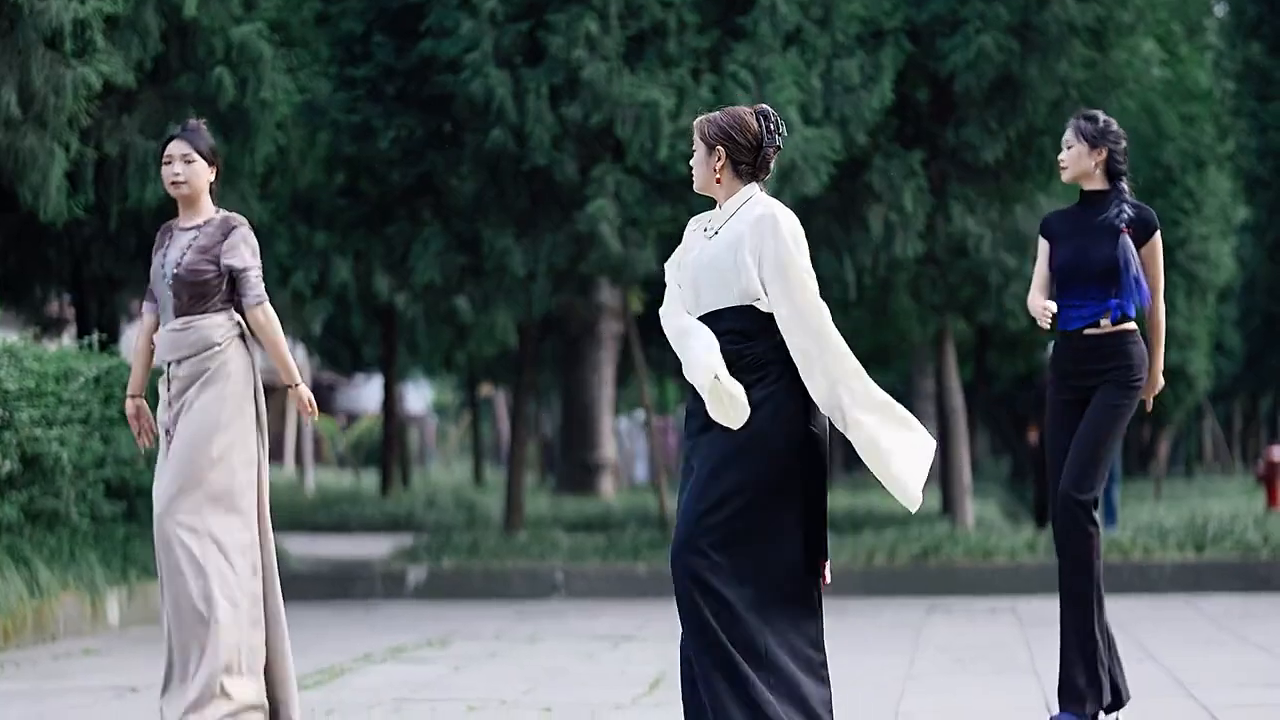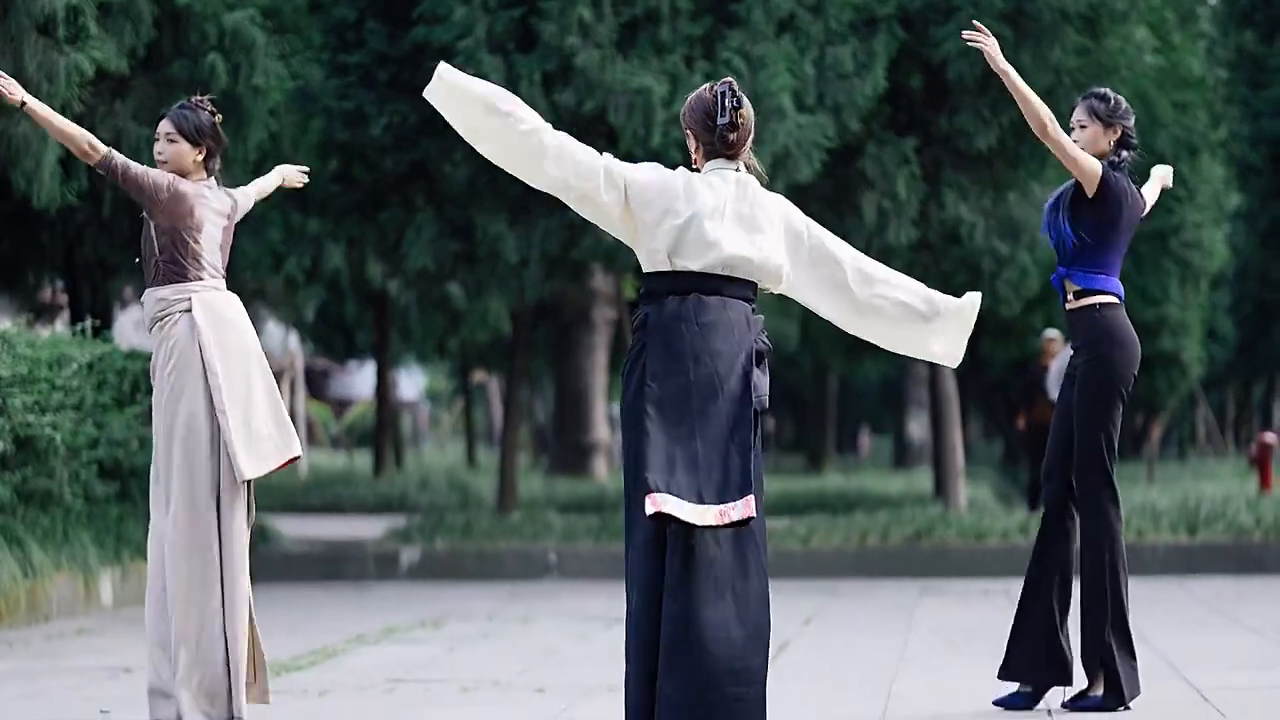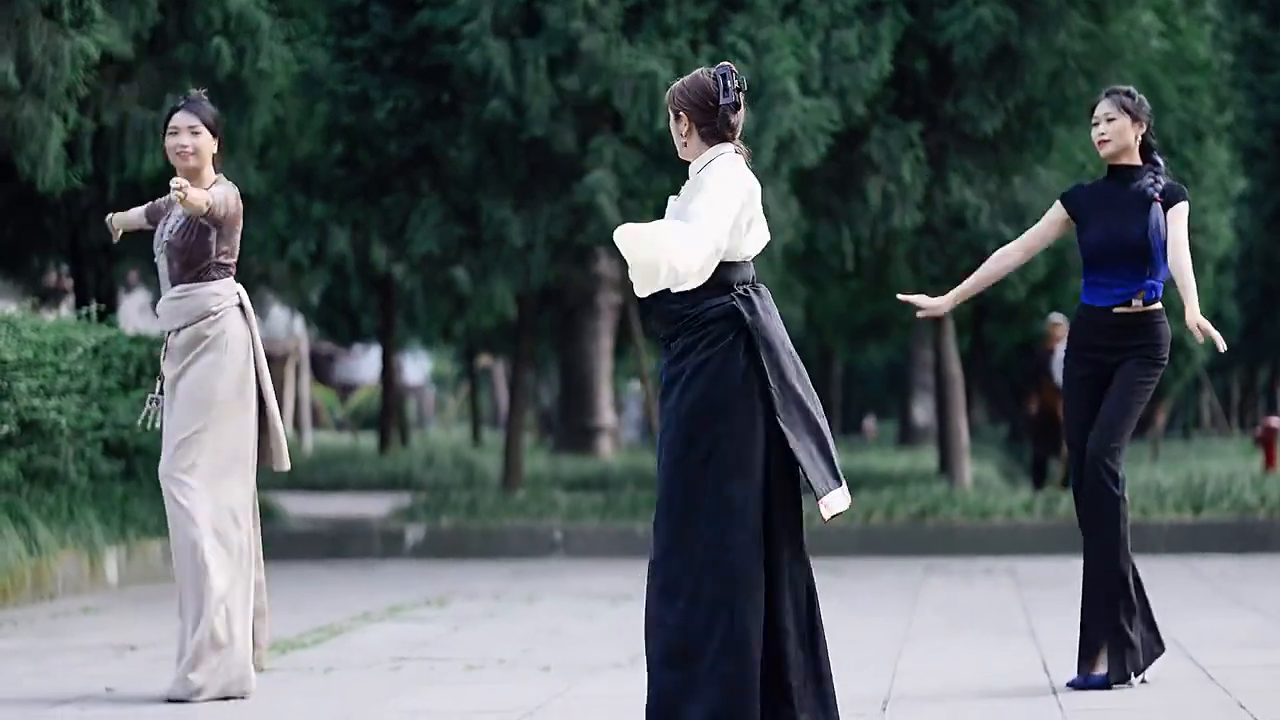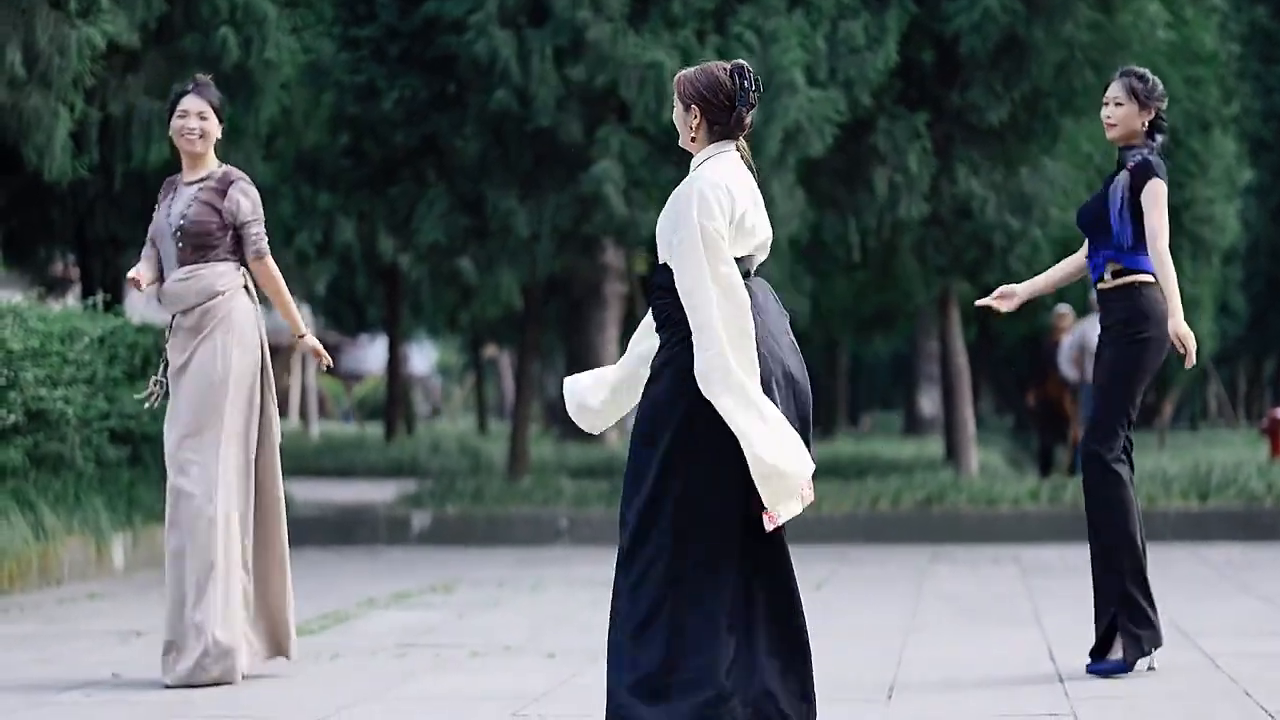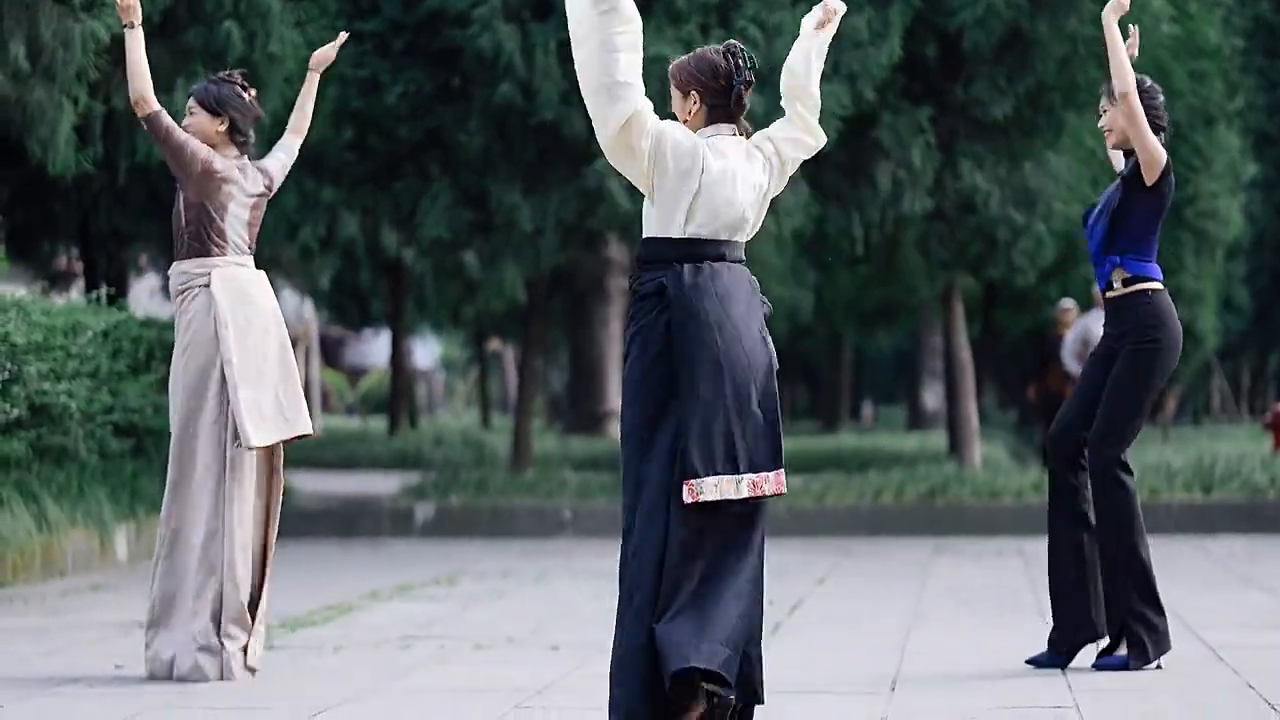
dt=0.7s
person 1, frame 1
left shoulder: (772, 223)
right shoulder: (698, 232)
left elbow: (807, 325)
right elbow: (677, 311)
left wrist: (851, 411)
right wrist: (711, 374)
left hip: (766, 405)
right hip: (721, 408)
left knee: (702, 550)
right knee: (748, 562)
person 1, frame 2
left shoulder: (661, 189)
right shoulder: (775, 212)
left elbow: (564, 159)
right elbow: (857, 280)
left wrist: (468, 95)
right wrist: (945, 315)
left hip: (667, 361)
right hip: (737, 362)
left knee: (659, 537)
right knee: (719, 536)
person 1, frame 3
left shoulder: (719, 180)
right shoulder: (724, 181)
left elbow: (688, 248)
left wrist: (648, 244)
right wrist: (649, 243)
left hip: (723, 358)
right hip: (725, 359)
left knee: (713, 531)
right knee: (739, 532)
person 1, frame 4
left shoulder: (705, 185)
right shoulder: (733, 178)
left elbow: (707, 291)
right elbow: (677, 298)
left wrist: (678, 385)
right wrist: (620, 380)
left hip: (719, 359)
right hip: (750, 342)
left knee: (684, 529)
right knee: (734, 526)
person 1, frame 5
left shoulder: (676, 150)
right shoulder: (762, 157)
left elbow: (615, 94)
right elbow: (802, 109)
left hip: (678, 321)
right hip: (736, 320)
left knee: (671, 499)
right knee: (721, 502)
person 2, frame 1
left shoulder: (1138, 218)
right shoulder: (1055, 223)
left elbow: (1154, 300)
right elbow: (1038, 290)
left wrist: (1156, 367)
right wrist: (1040, 308)
left hip: (1116, 365)
right hip: (1067, 370)
left knee: (1075, 497)
right knee: (1065, 507)
person 2, frame 2
left shoulder: (1101, 180)
right shoulder: (1122, 186)
left elbow: (1045, 128)
right elbow: (1146, 198)
left wrist: (1003, 70)
right wrist: (1160, 178)
left hip: (1102, 340)
right hip: (1097, 341)
left knee: (1091, 490)
right knee: (1060, 489)
left ankle: (1111, 673)
right ankle: (1039, 662)
person 2, frame 3
left shoulder: (1167, 193)
right shoulder: (1084, 198)
left elbow: (1179, 258)
right elbow: (1017, 250)
left wrist: (1193, 312)
right wrist: (950, 300)
left hip: (1141, 344)
right hip: (1087, 342)
left knee: (1101, 462)
right knee: (1086, 480)
left ankle: (1112, 644)
right ankle: (1133, 635)
person 2, frame 4
left shoulder: (1150, 168)
right shoulder: (1122, 174)
left elbow: (1159, 245)
right elbow: (1088, 256)
left wrist: (1176, 313)
right wrist: (1023, 292)
left hip: (1138, 317)
right hip: (1119, 323)
left knee: (1100, 452)
right knee: (1109, 458)
left ankle: (1130, 630)
right ankle: (1130, 626)
person 2, frame 5
left shoulder: (1154, 167)
right shoulder: (1129, 174)
left elbow: (1128, 95)
right elbow: (1117, 142)
right wrist: (1124, 55)
left hip: (1146, 326)
right hip: (1121, 330)
left knee: (1105, 457)
right knee: (1065, 445)
left ankle: (1141, 633)
right ankle: (1080, 622)
person 3, frame 1
left shoulder: (232, 230)
right shoulder: (166, 236)
left elbow: (257, 306)
right elbow: (151, 315)
left wrist: (293, 380)
right wrist: (136, 391)
left hip: (219, 375)
right hip: (179, 382)
left knee: (187, 513)
right knee: (195, 521)
person 3, frame 2
left shoulder: (172, 196)
right shoulder: (222, 198)
left elbow: (95, 152)
right elbow: (250, 193)
right wrist: (280, 175)
left hip: (190, 339)
right hip: (222, 331)
left knee: (194, 499)
right knee: (210, 498)
person 3, frame 3
left shoulder: (224, 195)
right shoulder: (182, 200)
left elbow: (198, 201)
right elbow: (157, 210)
left wrist: (183, 194)
right wrist: (129, 216)
left hip: (218, 342)
right hip: (189, 347)
left knee: (192, 479)
right knee: (204, 486)
left ankle: (216, 658)
right ankle: (222, 648)
person 3, frame 4
left shoulder: (235, 184)
right shoulder: (169, 190)
left elbow: (259, 261)
right elbow: (151, 263)
left wrist: (302, 328)
right wrist: (139, 277)
left hip: (224, 328)
right hip: (186, 335)
left knee: (202, 469)
right knee: (206, 468)
left ankle: (214, 644)
right ankle: (246, 629)
person 3, frame 5
left shoulder: (203, 166)
right shoulder: (259, 174)
left elbow: (144, 104)
right elbow: (294, 138)
right wrist: (315, 72)
left hip: (215, 315)
right hip: (249, 313)
left knee: (213, 467)
right knee: (240, 466)
left ankle: (208, 641)
right ankle: (228, 630)
